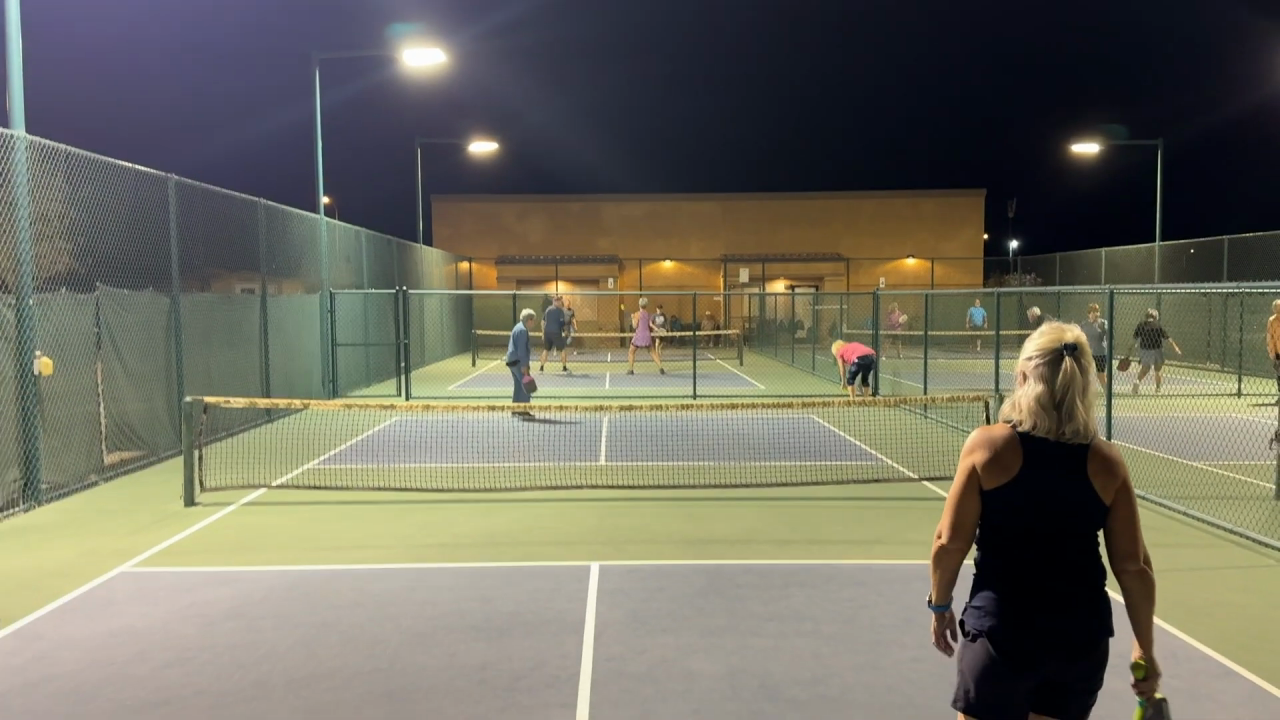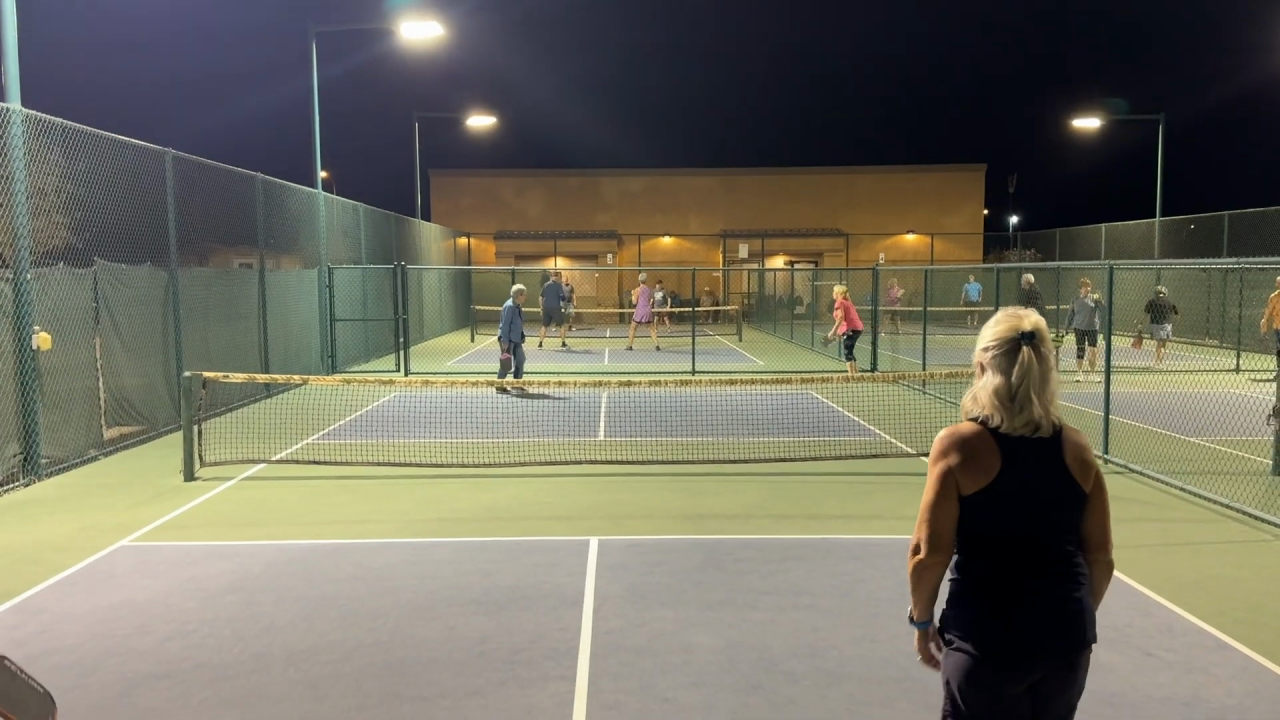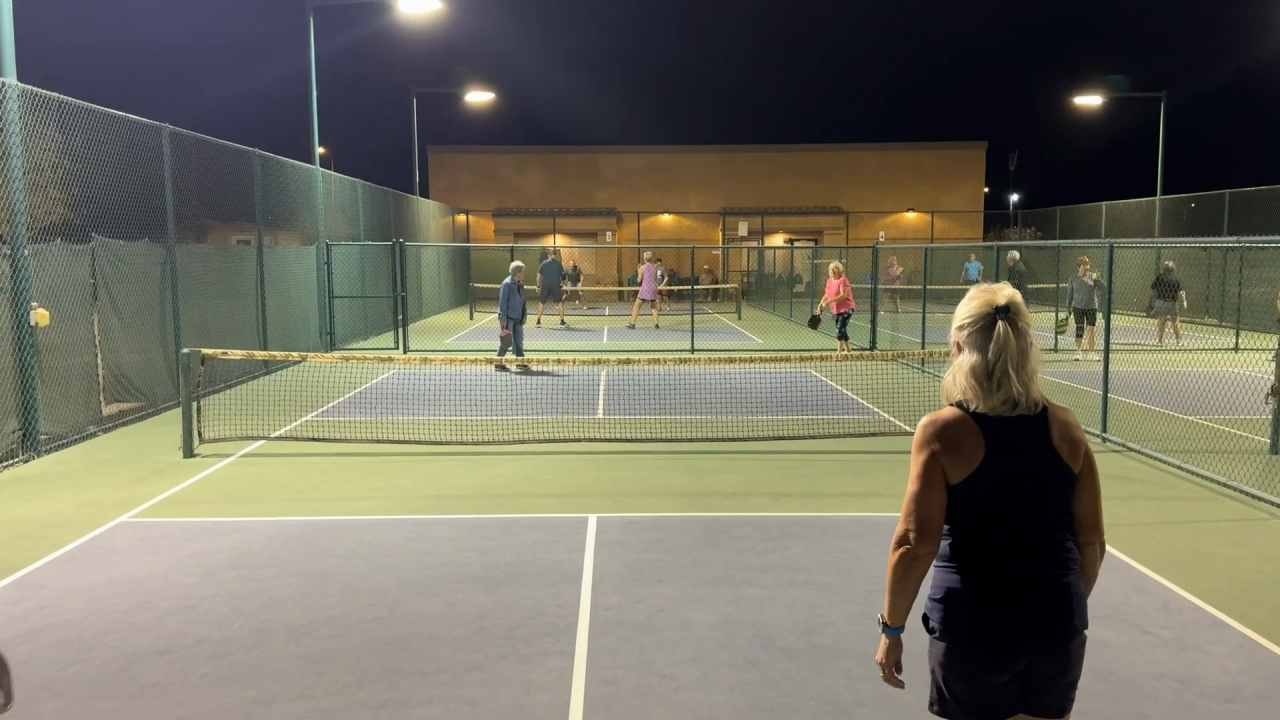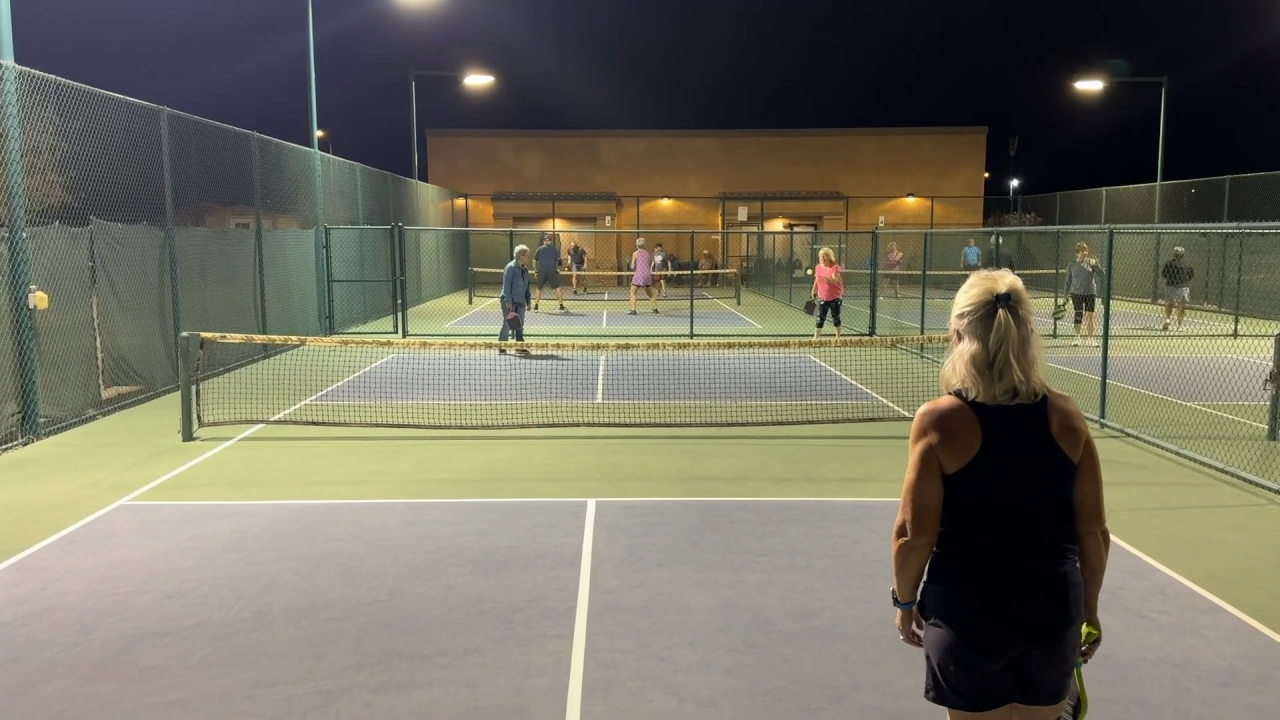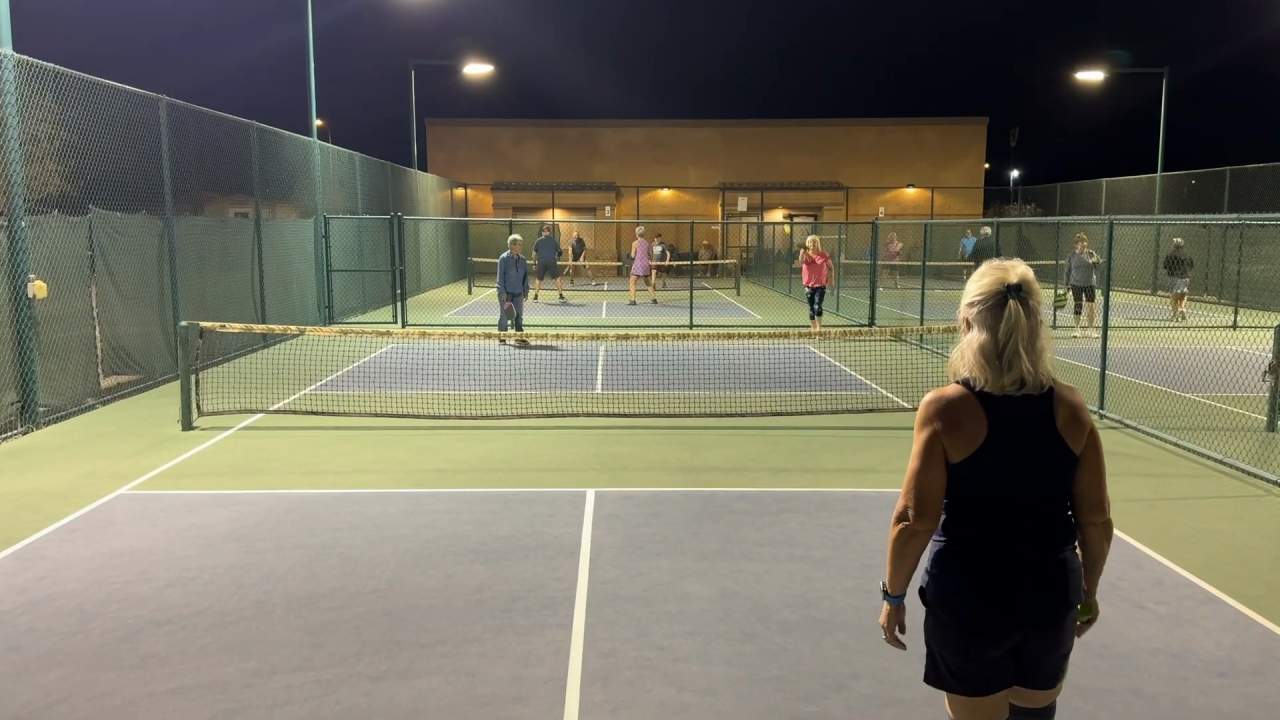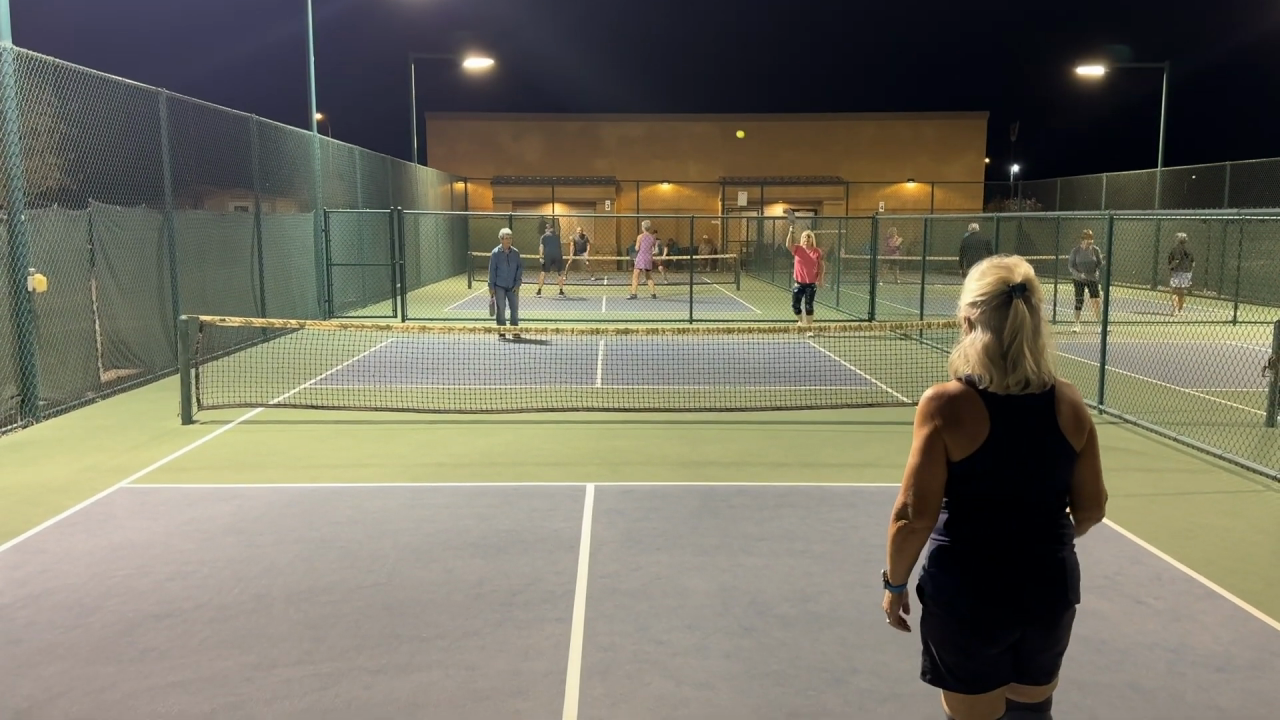
dt=0.4s
person 1, frame 1
left shoulder: (988, 445)
right shoulder: (1106, 461)
left elbow: (949, 542)
right elbow: (1134, 567)
left wrist: (941, 606)
right wrist: (1144, 647)
left hip: (1001, 634)
right hip: (1081, 637)
person 1, frame 2
left shoulder: (959, 445)
right shoulder: (1077, 448)
left elbow: (929, 554)
right elbow: (1100, 559)
left wrist: (921, 618)
left hip: (986, 640)
right hip: (1066, 636)
person 1, frame 3
left shoulder: (942, 431)
right shoulder: (1065, 427)
left elbow: (915, 545)
right elbow: (1091, 540)
left wrist: (891, 630)
left hip: (974, 629)
right hip: (1056, 623)
person 1, frame 4
left shoulder: (939, 421)
right shoulder: (1065, 416)
left elbow: (914, 536)
right elbow: (1092, 531)
left wrist: (905, 600)
right wrist: (1088, 607)
left hip: (968, 617)
right hip: (1052, 611)
person 1, frame 5
left shoulder: (945, 408)
right shoulder: (1070, 407)
left elbow: (914, 521)
right elbow: (1096, 520)
left wrist: (893, 596)
right wrist: (1087, 591)
left hip: (969, 602)
right hip: (1051, 597)
person 1, frame 6
left shoulder: (946, 404)
right shoulder: (1067, 402)
left elbow: (913, 517)
right elbow: (1091, 507)
left wrist: (894, 583)
left hip: (968, 598)
right hip: (1050, 592)
